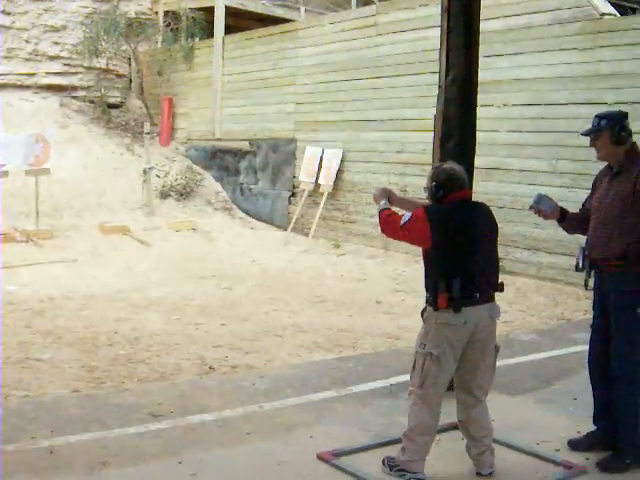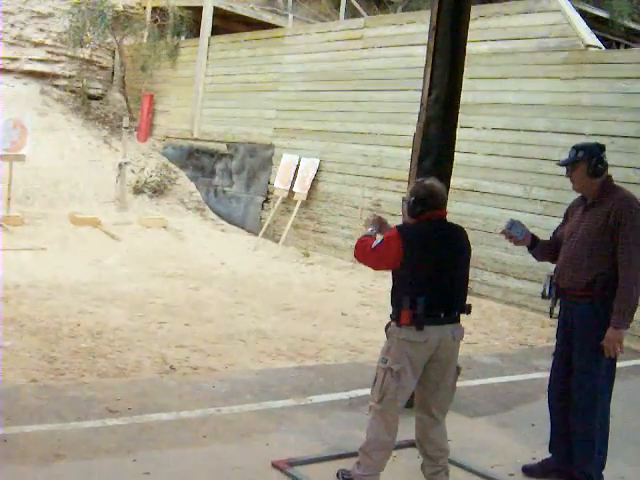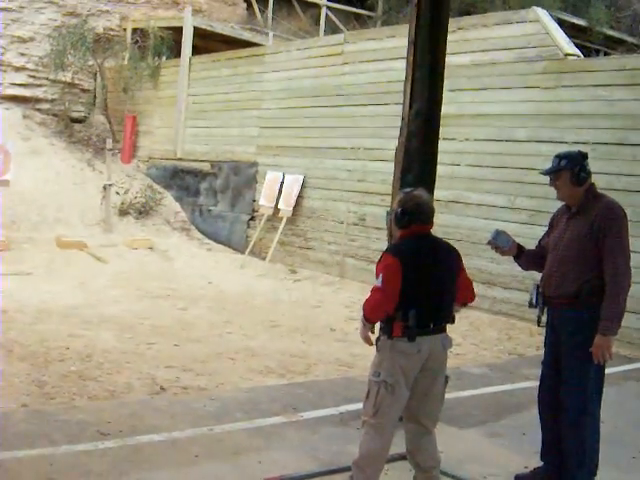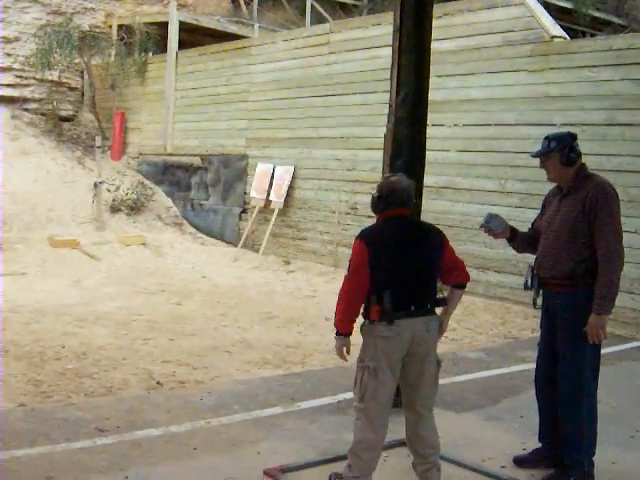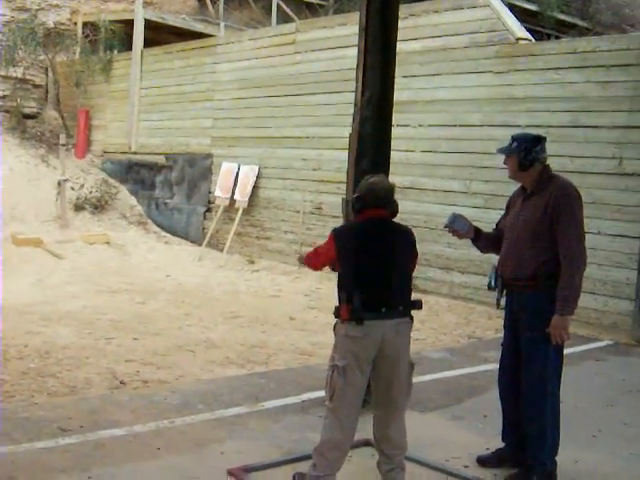
dt=0.7s
person 1, frame 1
right shoulder: (604, 176)
right elbow: (587, 223)
right wrist: (559, 215)
right hip: (604, 278)
right knee: (600, 359)
right ankle: (605, 430)
person 1, frame 2
right shoulder: (577, 206)
right elbow: (556, 251)
right wrist: (531, 242)
left hip: (598, 311)
right hip: (569, 307)
left knee: (589, 396)
right knee: (559, 388)
person 1, frame 3
left shoulder: (607, 212)
right shoulder: (562, 214)
left elbow: (618, 277)
right elbow: (543, 260)
left wrist: (607, 331)
right wrist: (517, 252)
left hip: (585, 317)
right hip: (556, 315)
left knee: (579, 402)
right knee: (550, 396)
person 1, frame 4
left shoulder: (598, 192)
right shoulder: (554, 195)
left elbow: (610, 256)
right elbow: (536, 241)
left wrist: (601, 310)
right wrist: (510, 234)
left hip: (580, 298)
right hip: (552, 297)
left knee: (576, 383)
right knee: (547, 378)
right ankle: (552, 448)
person 1, frame 5
left shoulder: (561, 194)
right shoulder: (518, 196)
left elbow: (573, 258)
right elbow: (501, 242)
left wrist: (563, 311)
right wrist: (474, 235)
left hip: (543, 299)
right hip: (515, 297)
left knee: (539, 383)
right knee: (510, 378)
right ankle: (515, 448)
person 2, frame 1
left shoulder: (434, 219)
right shoulder: (483, 214)
left elbow: (392, 225)
left wrist: (384, 203)
right wrist: (399, 200)
left hip: (448, 315)
right hip: (484, 311)
left knee: (426, 392)
right knee: (474, 391)
person 2, frame 2
left shoulder: (405, 236)
right shoulder: (459, 237)
left elbow: (365, 252)
left wrist: (372, 230)
right wrist: (388, 229)
left hip: (412, 332)
right hip: (449, 331)
left knee: (385, 406)
right knee: (434, 409)
person 2, frame 3
left shoulder: (397, 254)
right shoulder: (449, 253)
left elbow: (381, 302)
right elbow: (465, 295)
left wrist: (366, 321)
left hip: (401, 344)
right hip: (437, 342)
left knee: (379, 420)
right knee: (423, 419)
person 2, frame 4
left shoulder: (369, 238)
right shoulder: (433, 236)
left elbow: (353, 289)
right elbow: (459, 278)
left wrist: (342, 332)
right wrist: (445, 316)
left hip: (386, 329)
right hip: (425, 326)
left knee: (372, 407)
right knee: (421, 404)
person 2, frame 5
left shoulder: (344, 236)
right shoulder: (406, 237)
left elbow: (320, 257)
left wrist: (305, 258)
left hip: (358, 328)
right hip: (398, 326)
left knee: (342, 406)
right knee: (392, 404)
